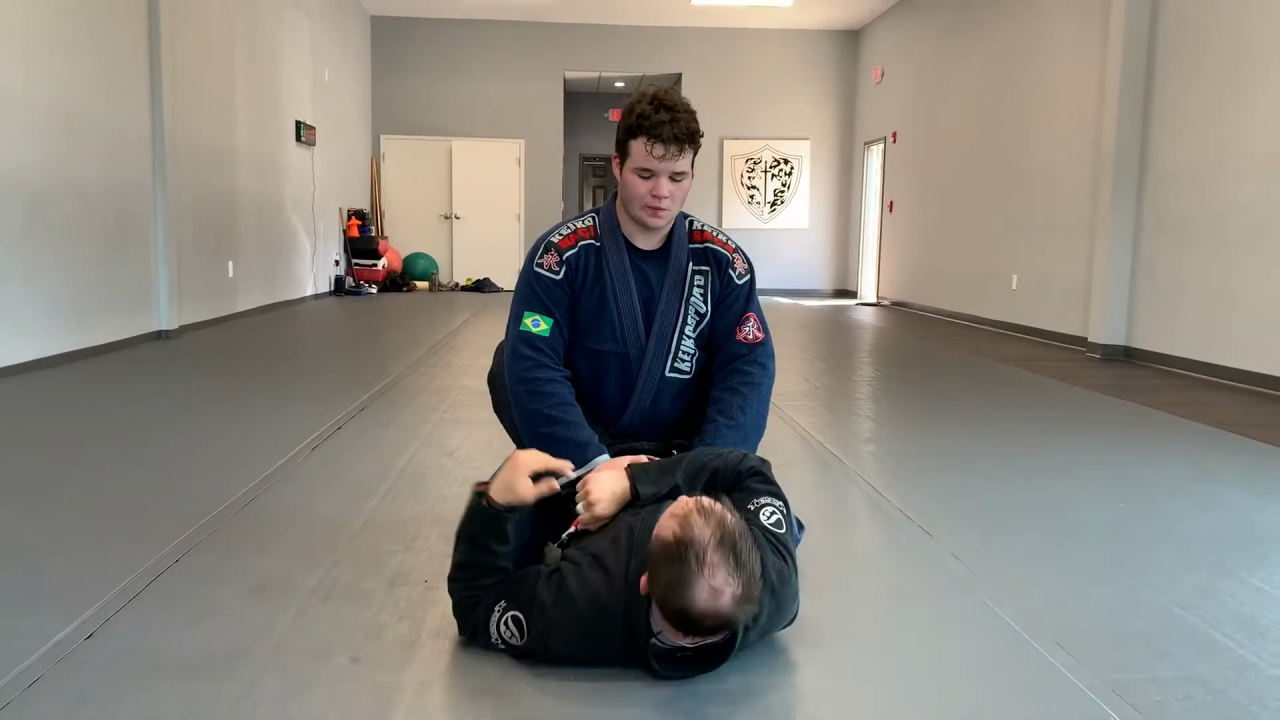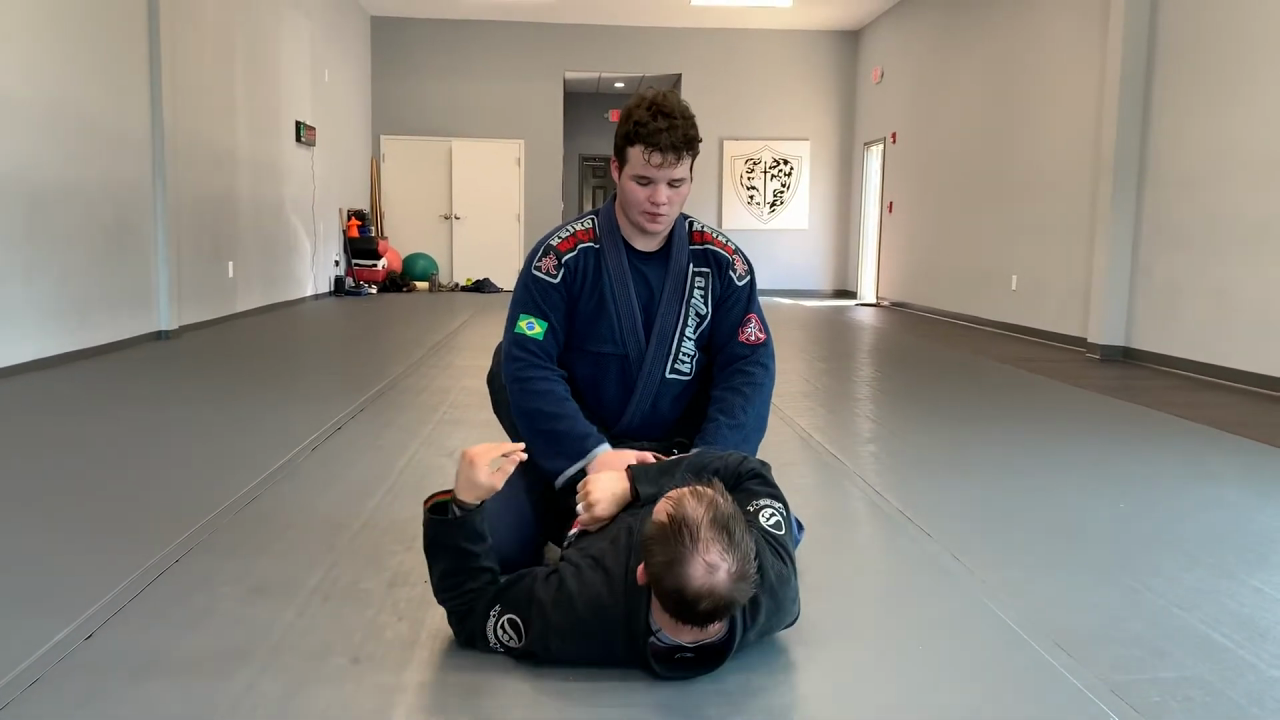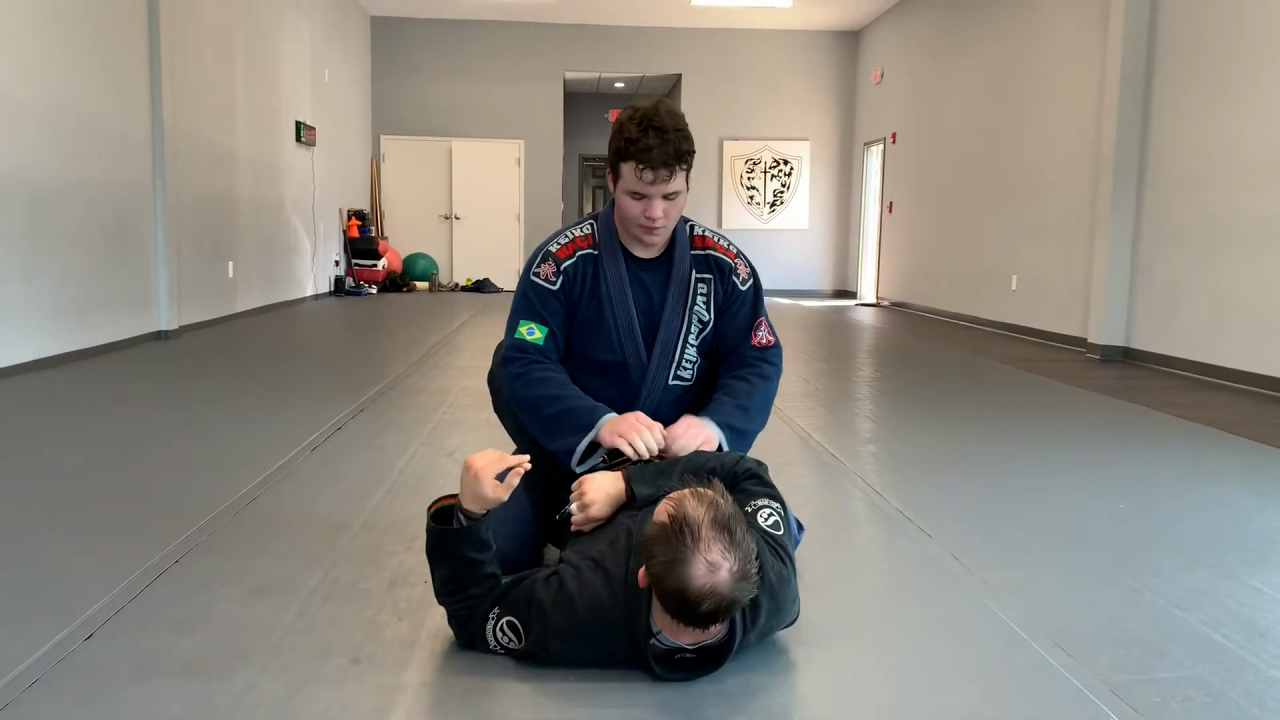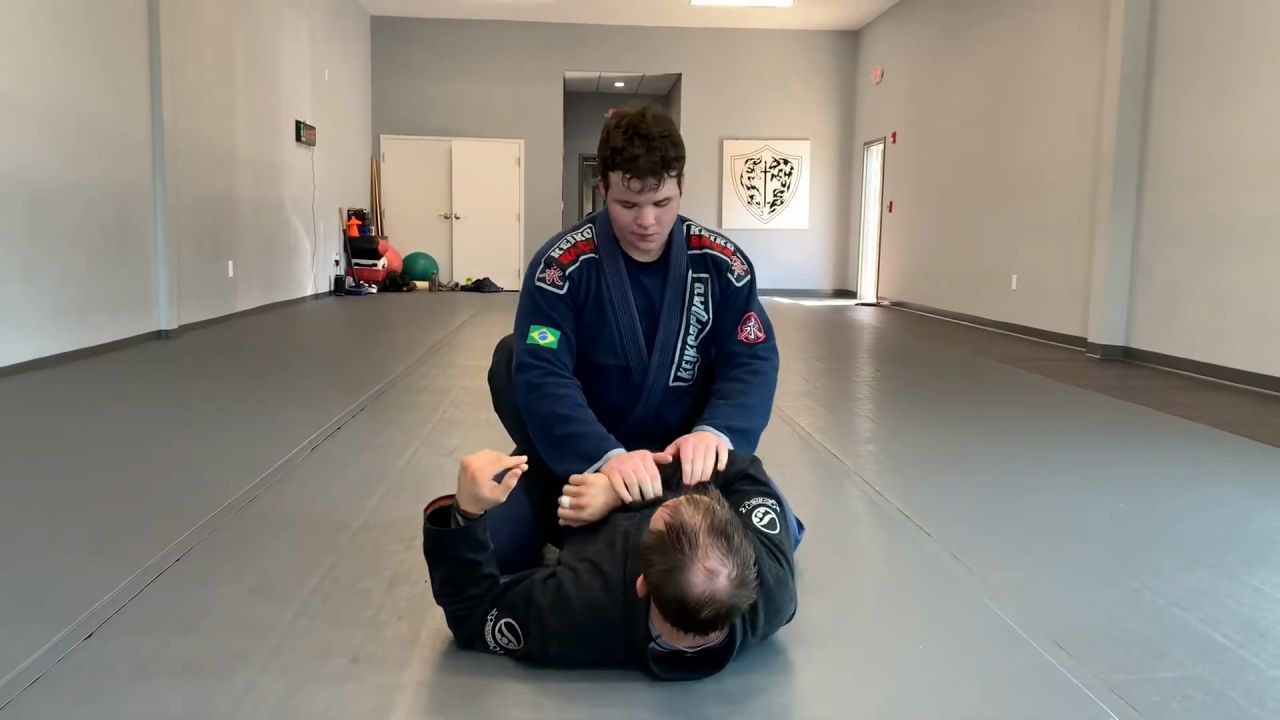
dt=0.2s
person 1, frame 1
left shoulder: (723, 263)
right shoulder: (563, 254)
left elbow: (747, 370)
right elbow: (533, 367)
right wrist: (590, 465)
left hip: (685, 450)
right hip: (580, 435)
person 1, frame 2
left shoulder: (721, 261)
right shoulder: (564, 255)
left elbow: (749, 365)
right elbow: (526, 363)
right wrist: (592, 454)
left hip: (682, 452)
right hip: (579, 457)
right knee: (498, 545)
person 1, frame 3
left shoulder: (723, 264)
right shoulder: (562, 260)
left elbow: (757, 362)
right elbow: (526, 364)
left wrist: (712, 423)
right wrist: (601, 425)
left hip: (685, 449)
right hip: (580, 448)
right knee: (499, 544)
person 1, frame 4
left shoulder: (720, 262)
right shoulder: (564, 265)
left elbow: (752, 363)
right elbow: (542, 376)
left wrist: (714, 432)
right wrist: (606, 457)
left hip: (685, 451)
right hip: (587, 453)
right knee: (498, 545)
person 2, frame 1
left shoulder: (580, 614)
right shoulder: (776, 588)
left elbow: (477, 607)
right elbow: (750, 472)
left wrist: (496, 501)
right wrist: (635, 481)
person 2, frame 2
left shoulder: (580, 615)
right shoulder: (775, 589)
left elbow: (472, 610)
right elbow: (748, 473)
left wrist: (464, 502)
right wrist: (634, 482)
person 2, frame 3
left shoulder: (580, 615)
right shoulder: (775, 592)
left elbow: (473, 613)
right elbow: (746, 473)
left wrist: (469, 510)
right wrist: (628, 483)
person 2, frame 4
left shoulder: (578, 618)
right shoulder: (773, 590)
left elbow: (472, 613)
right elbow: (742, 472)
left wrist: (466, 511)
left hip: (592, 527)
